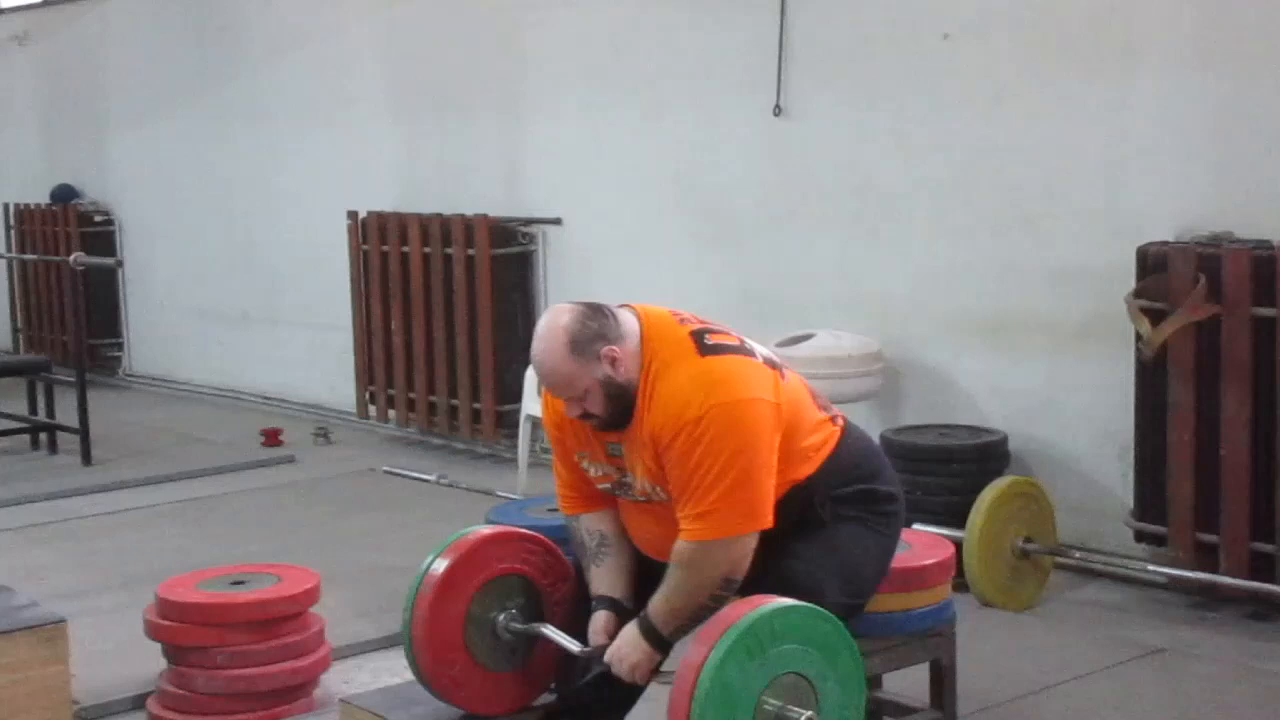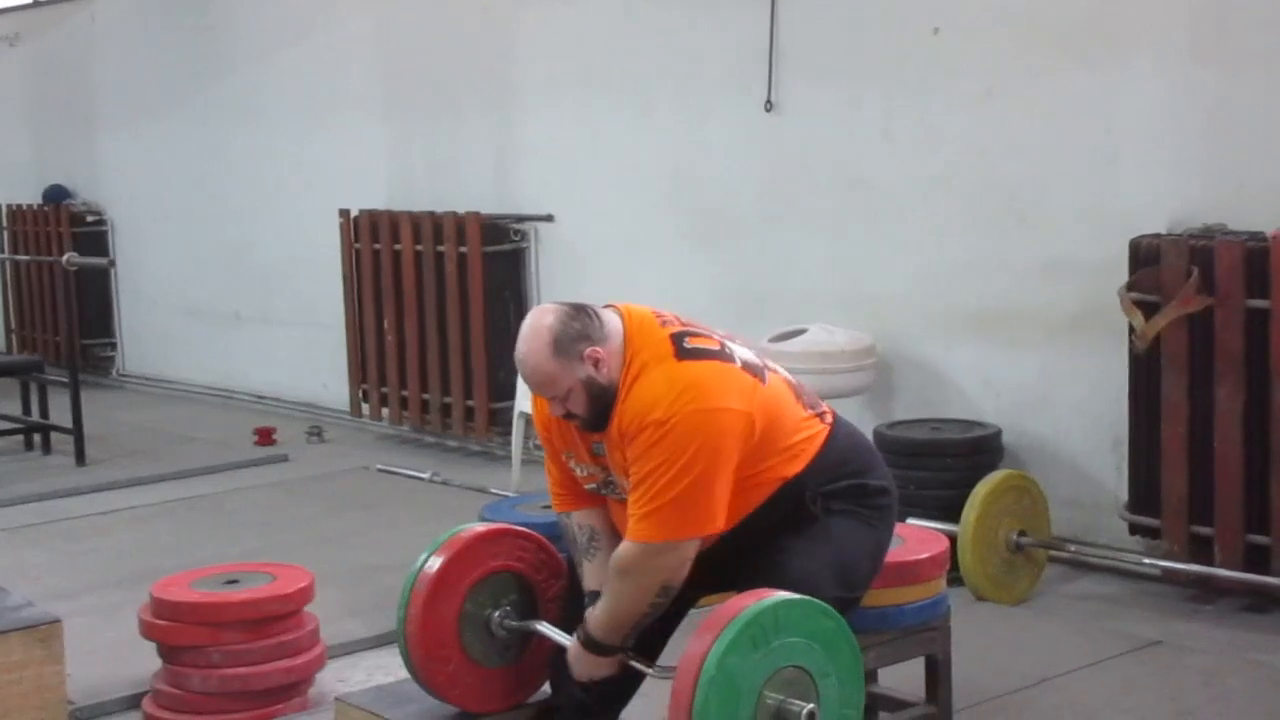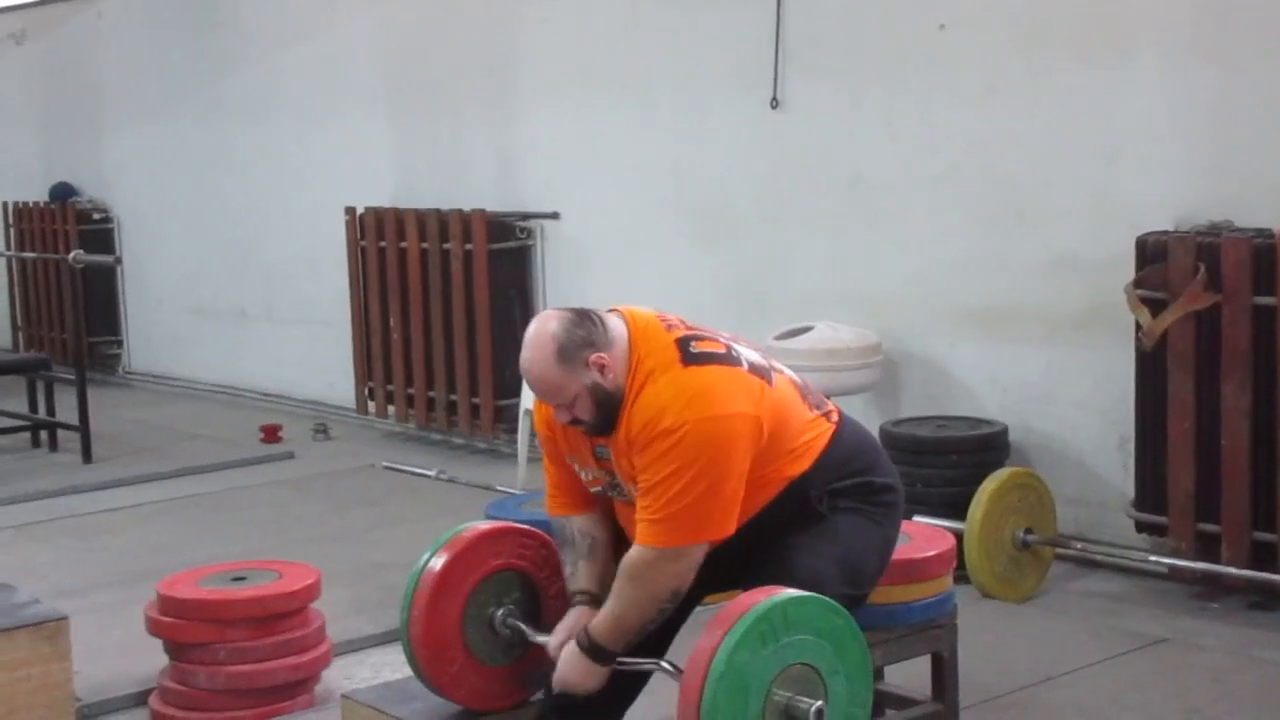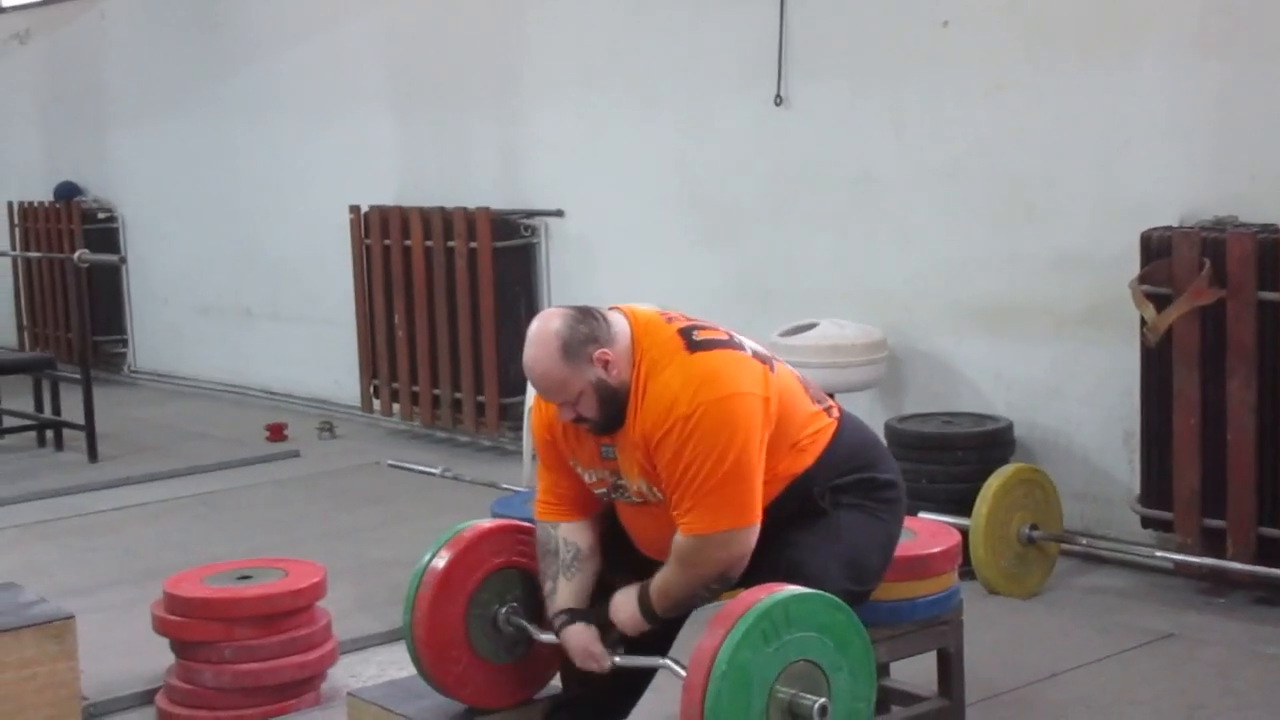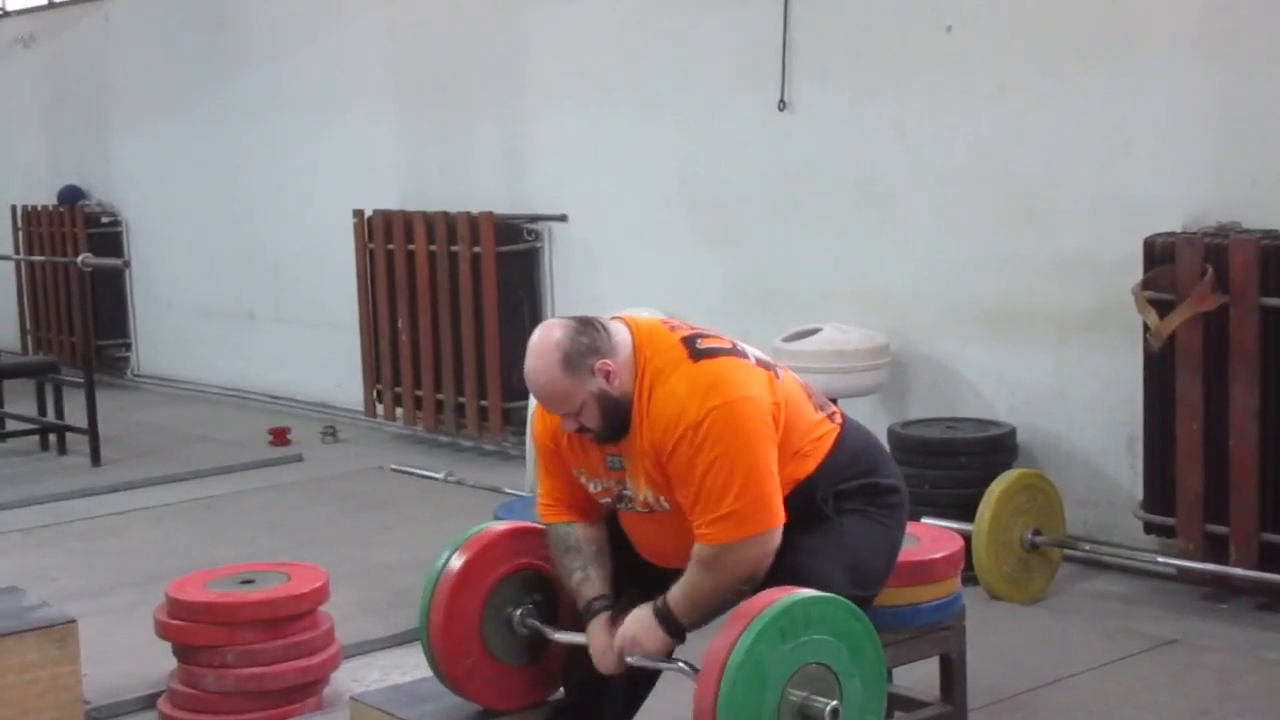
dt=0.4s
person 1, frame 1
left shoulder: (708, 389)
right shoulder: (574, 380)
left elbow: (718, 554)
right elbow: (589, 502)
left wrist: (652, 636)
right wrist: (607, 603)
right knee: (593, 633)
person 1, frame 2
left shoulder: (682, 394)
right shoulder: (562, 378)
left elbow: (658, 558)
right elbow: (581, 496)
left wrist: (599, 643)
right wrist: (597, 602)
right knee: (585, 618)
person 1, frame 3
left shoulder: (692, 398)
right shoulder: (567, 384)
left elbow: (668, 562)
right elbow: (576, 502)
left wrist: (592, 648)
right wrist: (582, 602)
right knee: (616, 605)
person 1, frame 4
left shoulder: (700, 387)
right shoulder: (566, 384)
left elbow: (722, 547)
right elbow: (564, 511)
left wrist: (649, 605)
right wrist: (566, 617)
right knee: (601, 621)
person 1, frame 5
left shoulder: (706, 396)
right shoulder: (567, 395)
left elbow: (738, 552)
right elbow: (569, 512)
left wrist: (668, 621)
right wrist: (601, 608)
